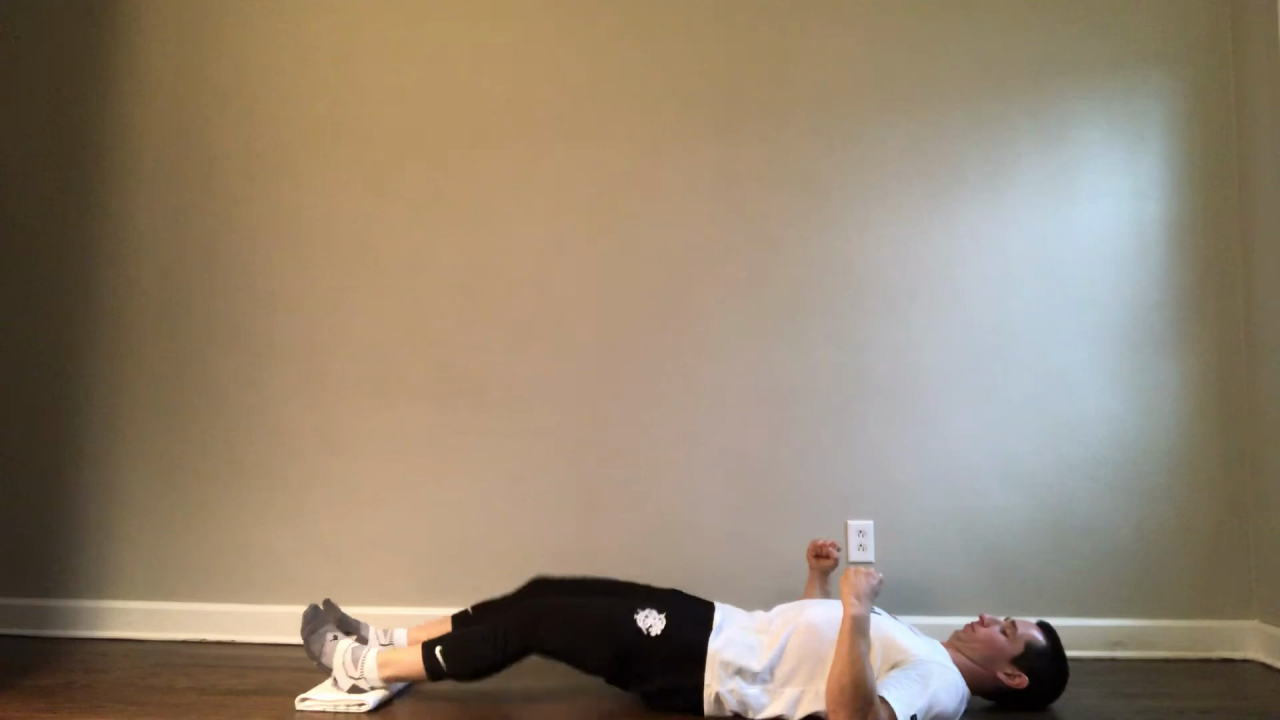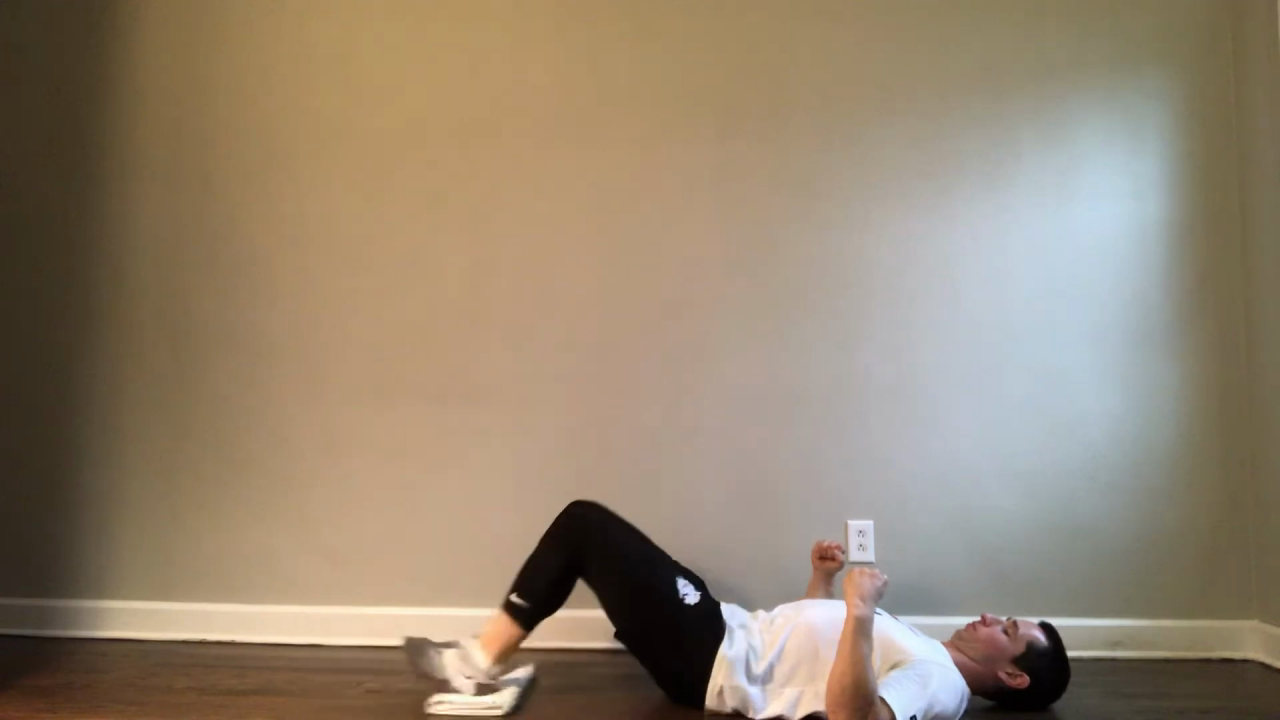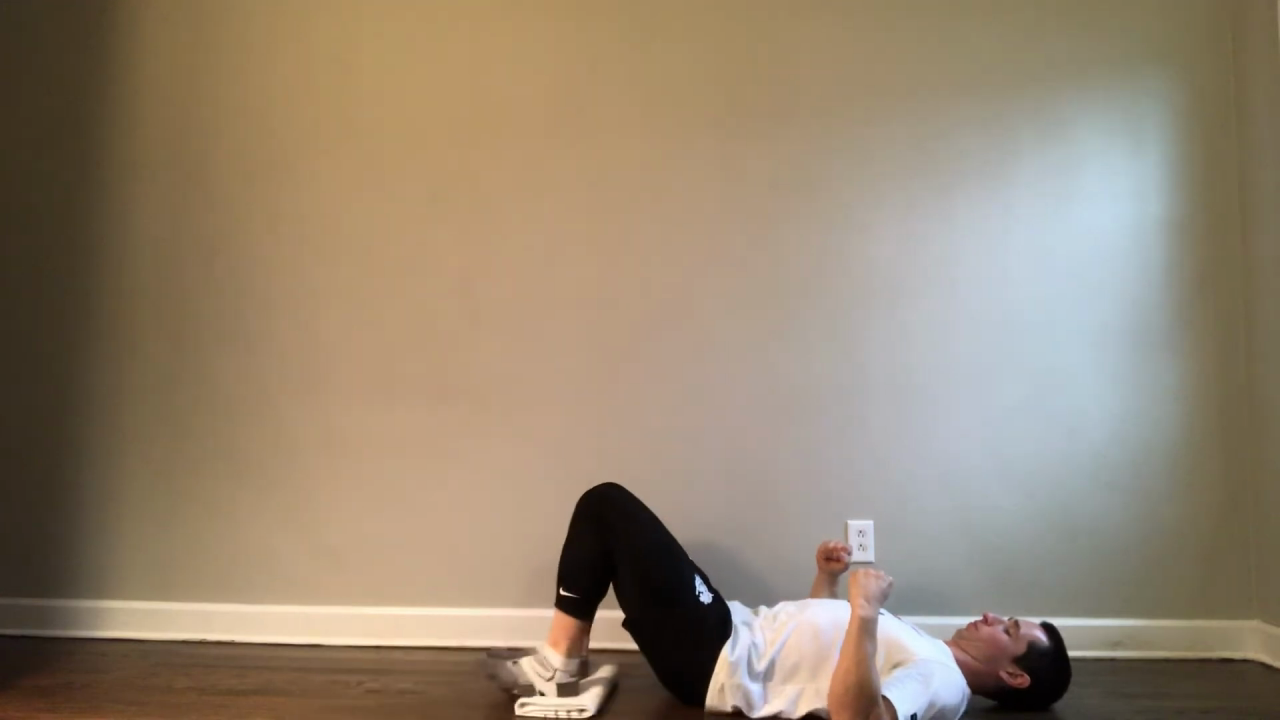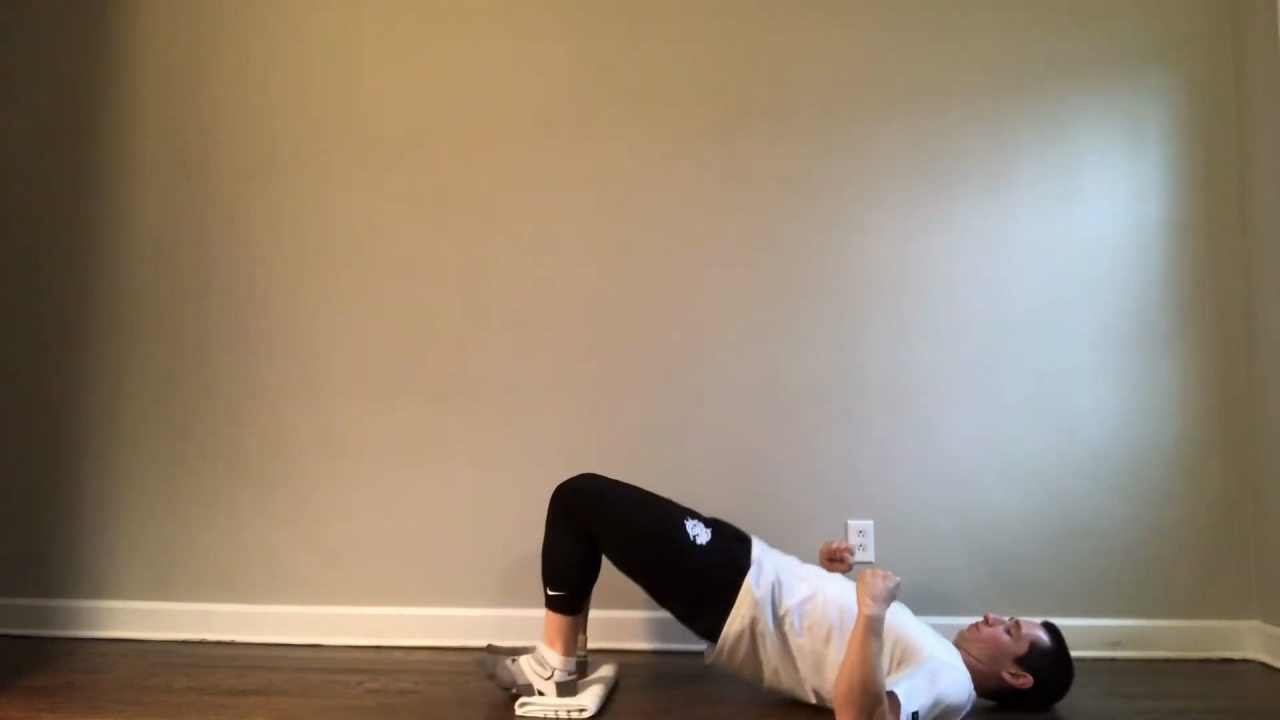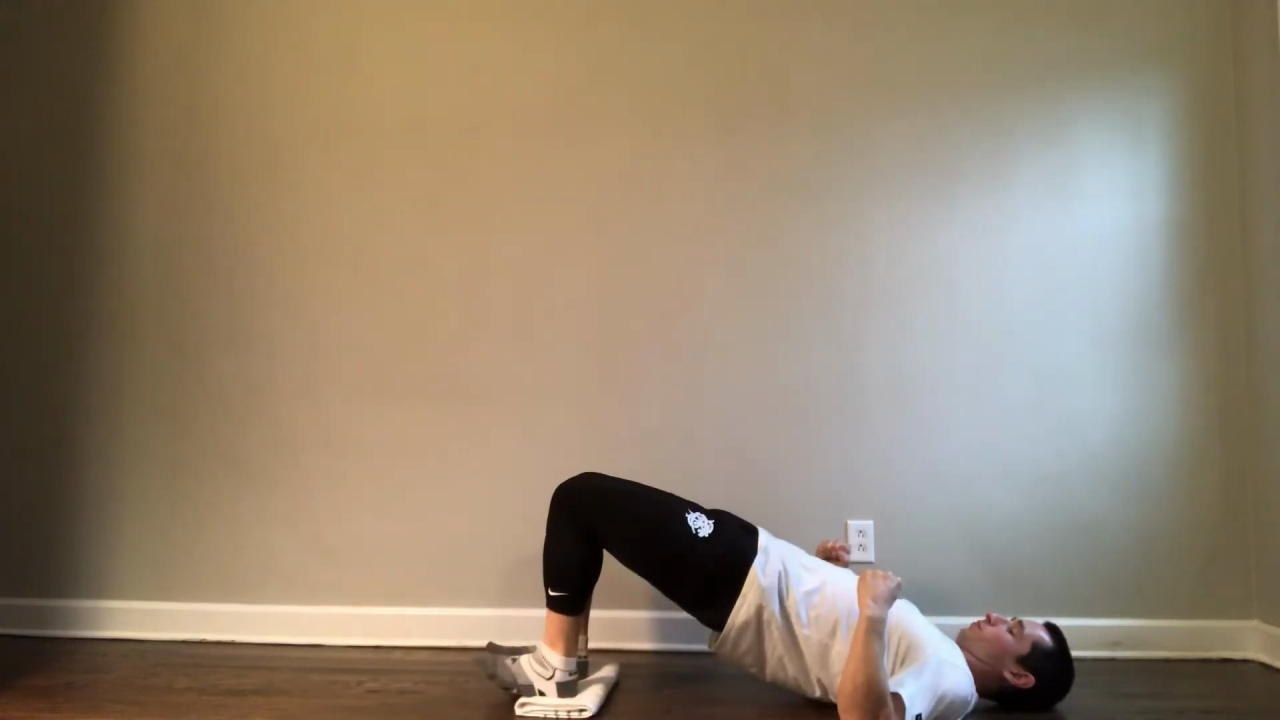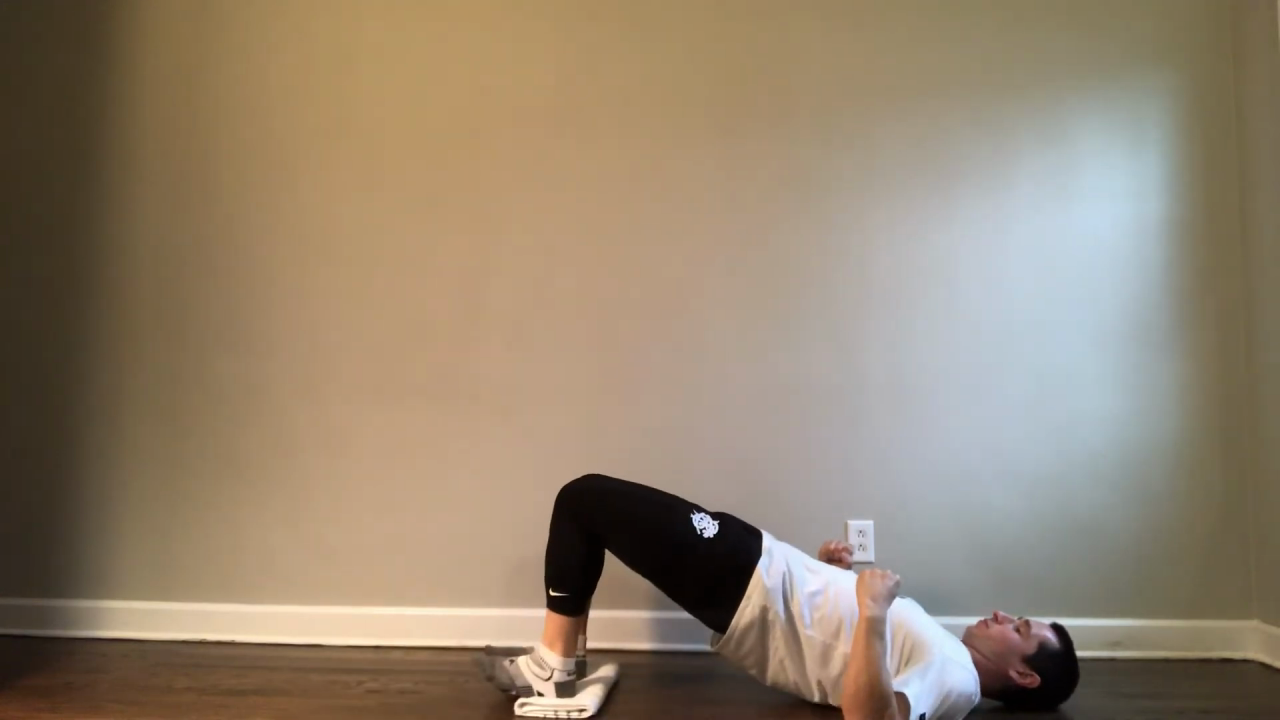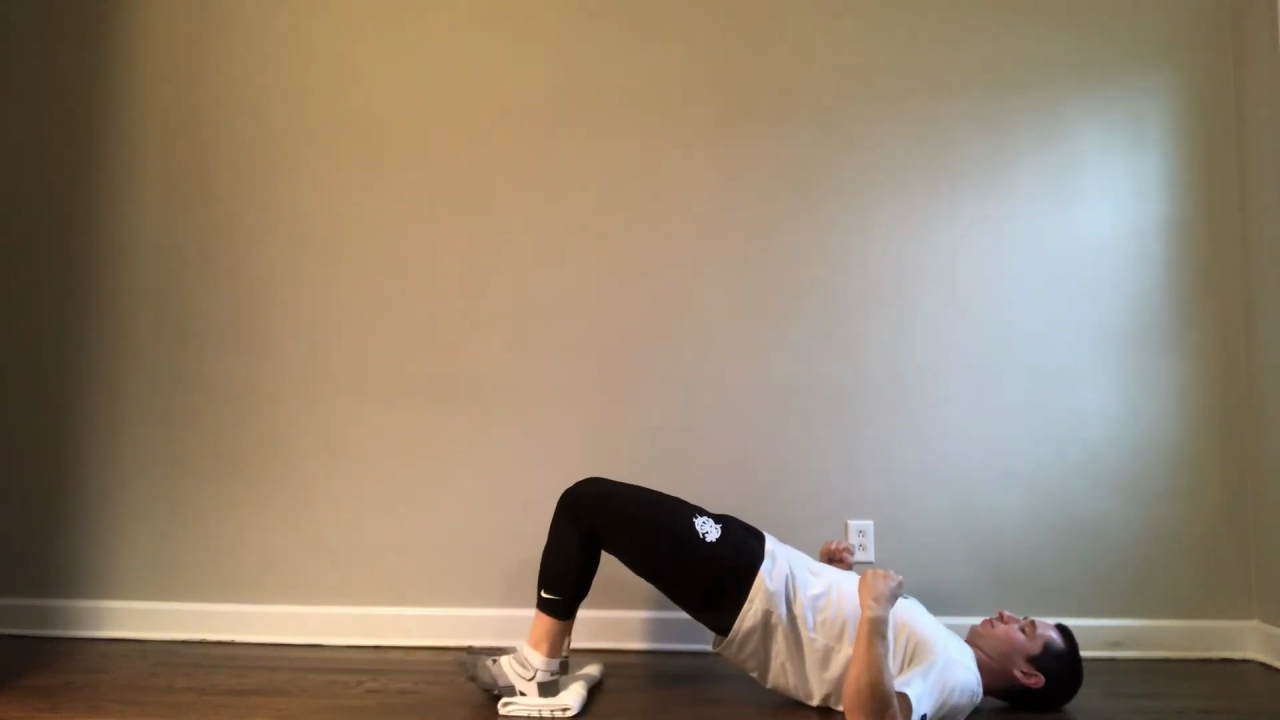
dt=0.5s
person 1, frame 1
right shoulder: (925, 653)
left wrist: (855, 610)
right wrist: (820, 578)
right hip: (715, 626)
left knee: (533, 624)
right knee: (543, 599)
right ankle: (388, 645)
person 1, frame 2
right shoulder: (925, 655)
left wrist: (860, 612)
right wrist: (824, 580)
left hip: (714, 663)
right hip: (730, 631)
left knee: (583, 523)
right knee: (586, 526)
left ankle: (480, 663)
right ankle: (483, 659)
person 1, frame 3
right shoulder: (928, 655)
left wrist: (864, 612)
right wrist: (828, 581)
left hip: (717, 663)
right hip: (735, 631)
left knee: (605, 506)
right knee: (607, 508)
left ankle: (557, 668)
right ankle: (558, 664)
person 1, frame 4
right shoulder: (937, 660)
left wrist: (871, 612)
right wrist: (834, 581)
left hip: (739, 588)
right hip: (748, 584)
left knee: (578, 498)
right knee: (585, 498)
left ankle: (553, 668)
right ankle: (557, 662)
person 1, frame 5
right shoulder: (940, 658)
left wrist: (874, 612)
right wrist: (837, 576)
left hip: (746, 579)
right hip: (752, 568)
left knee: (581, 497)
right knee: (585, 499)
left ankle: (554, 667)
right ankle: (558, 662)
person 1, frame 6
right shoulder: (943, 656)
left wrist: (872, 611)
right wrist: (833, 576)
left hip: (748, 584)
right hip: (759, 571)
left knee: (583, 499)
right knee: (589, 499)
left ankle: (554, 667)
right ankle: (557, 663)
person 1, frame 7
right shoulder: (946, 655)
left wrist: (874, 612)
right wrist: (840, 577)
left hip: (755, 589)
right hip: (761, 570)
left knee: (587, 503)
right knee: (590, 501)
left ankle: (537, 666)
right ankle: (538, 664)
